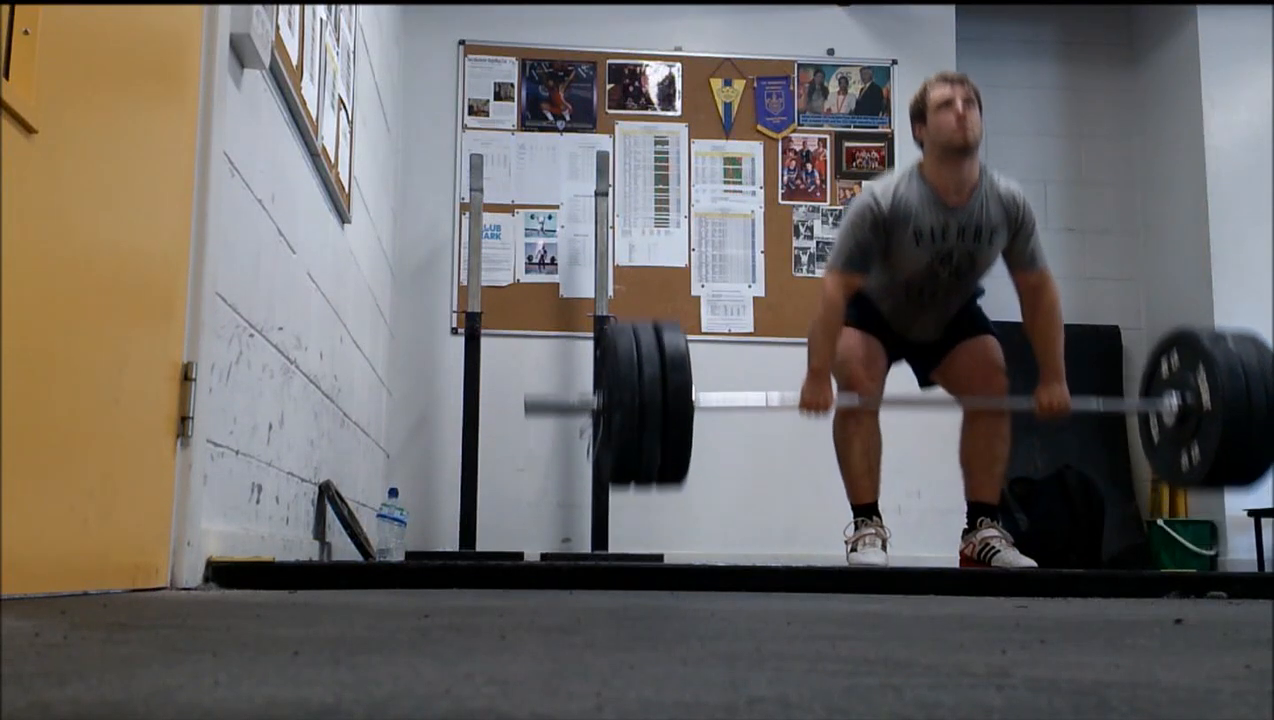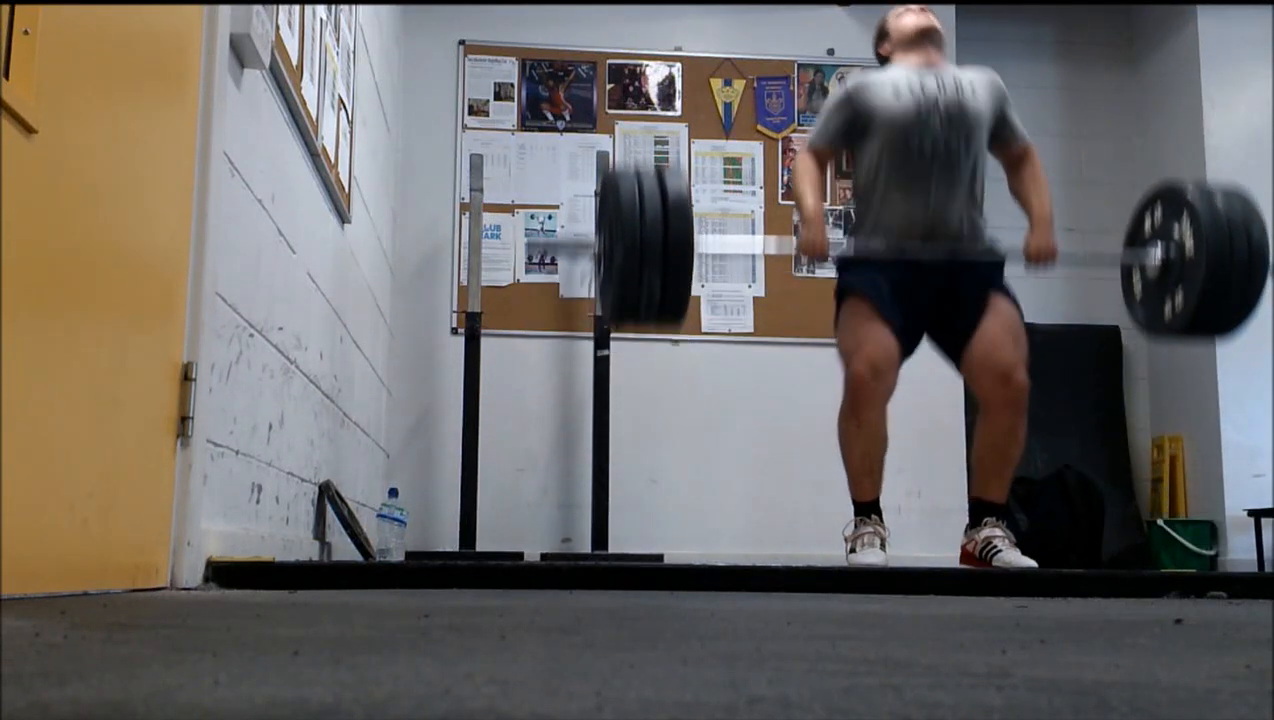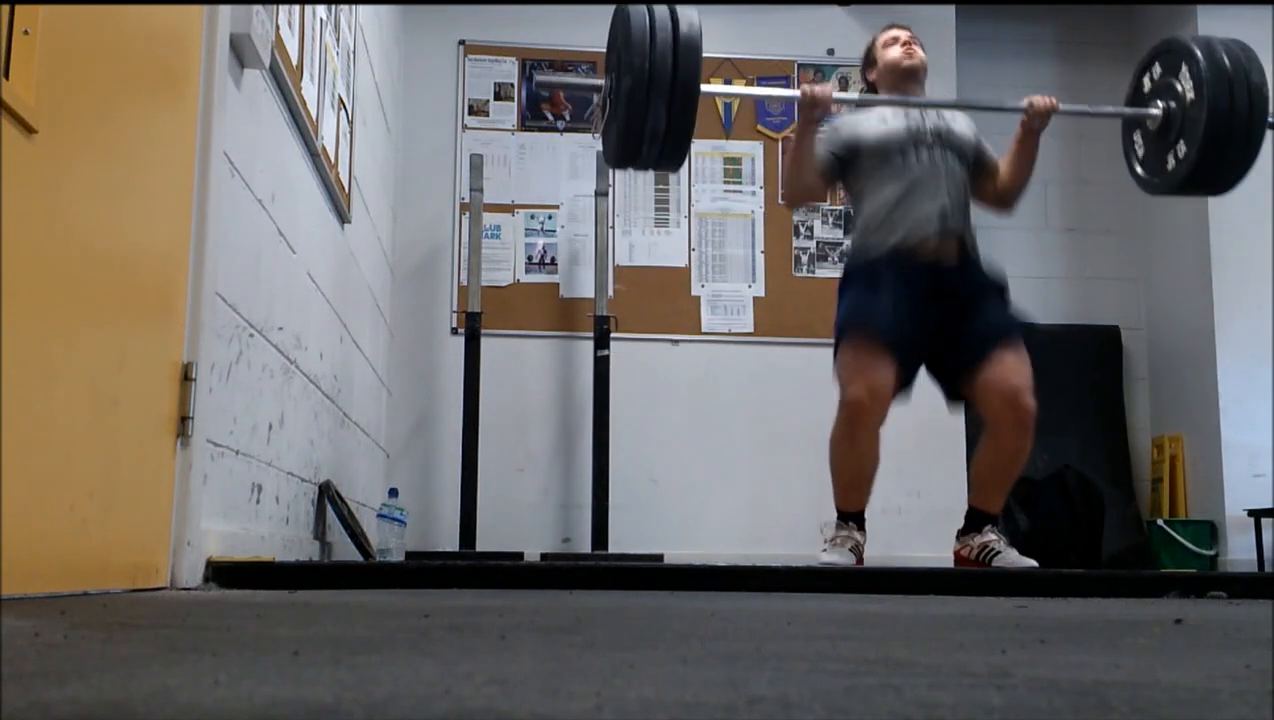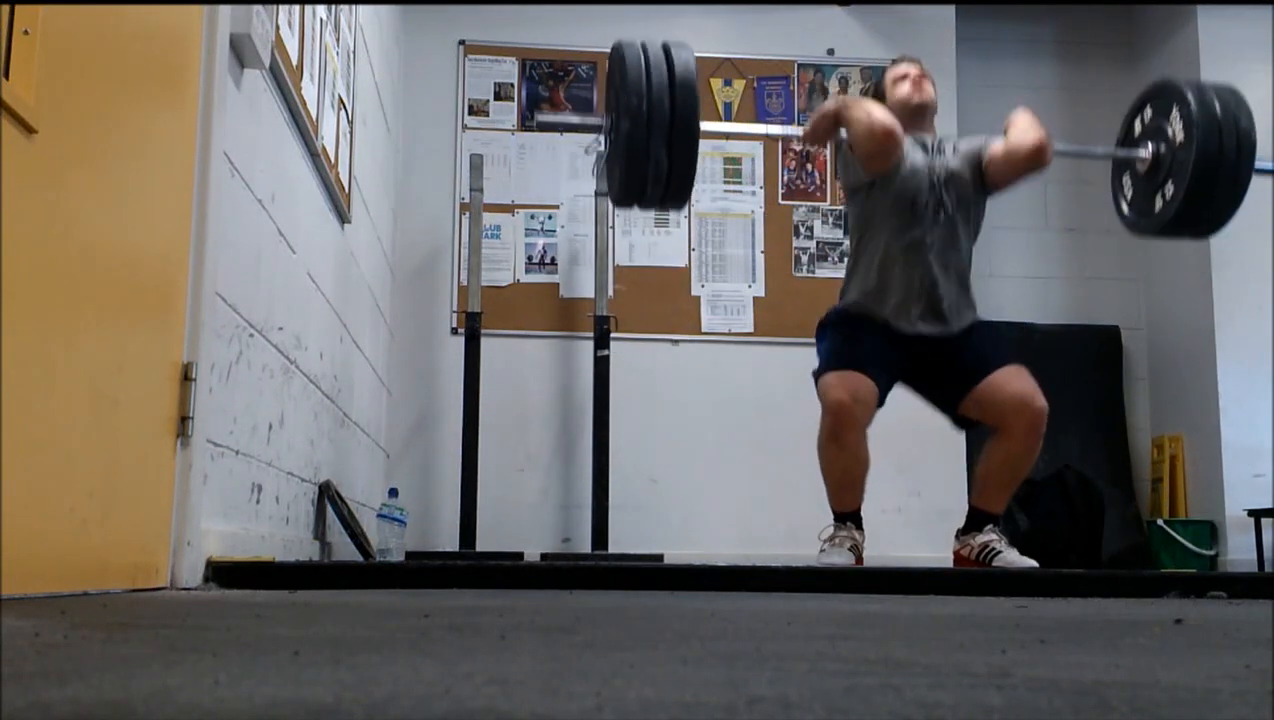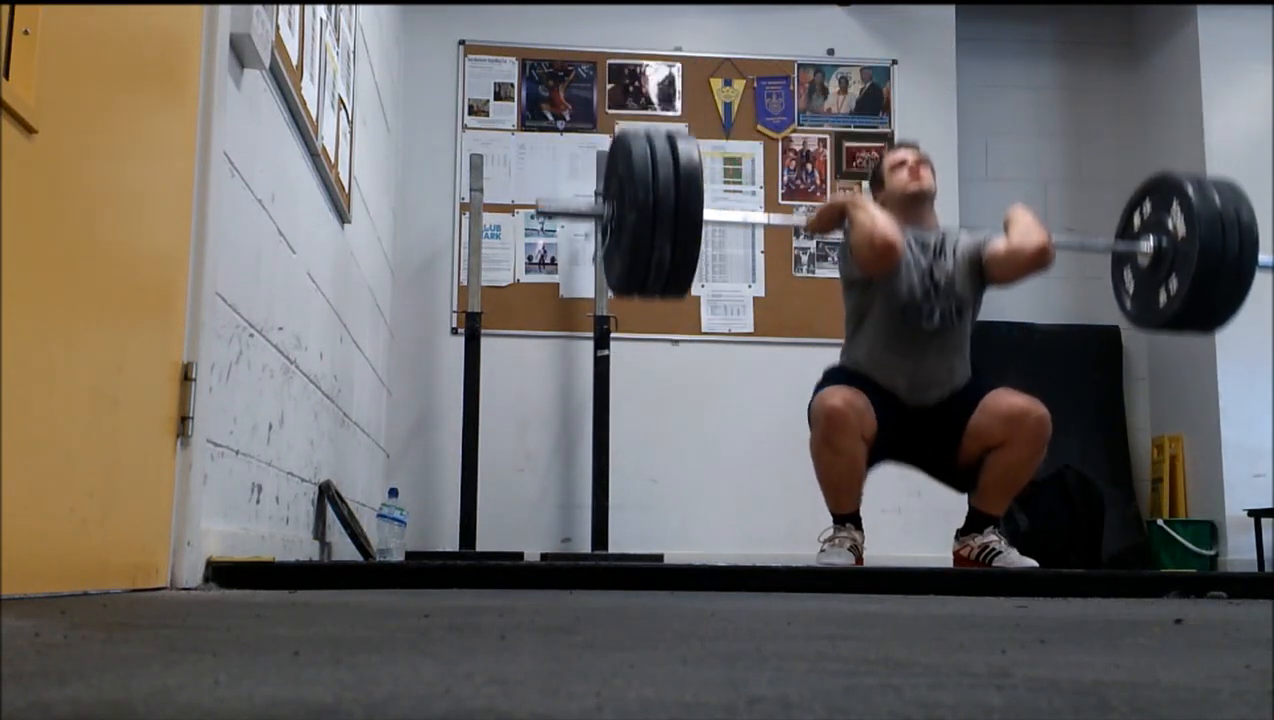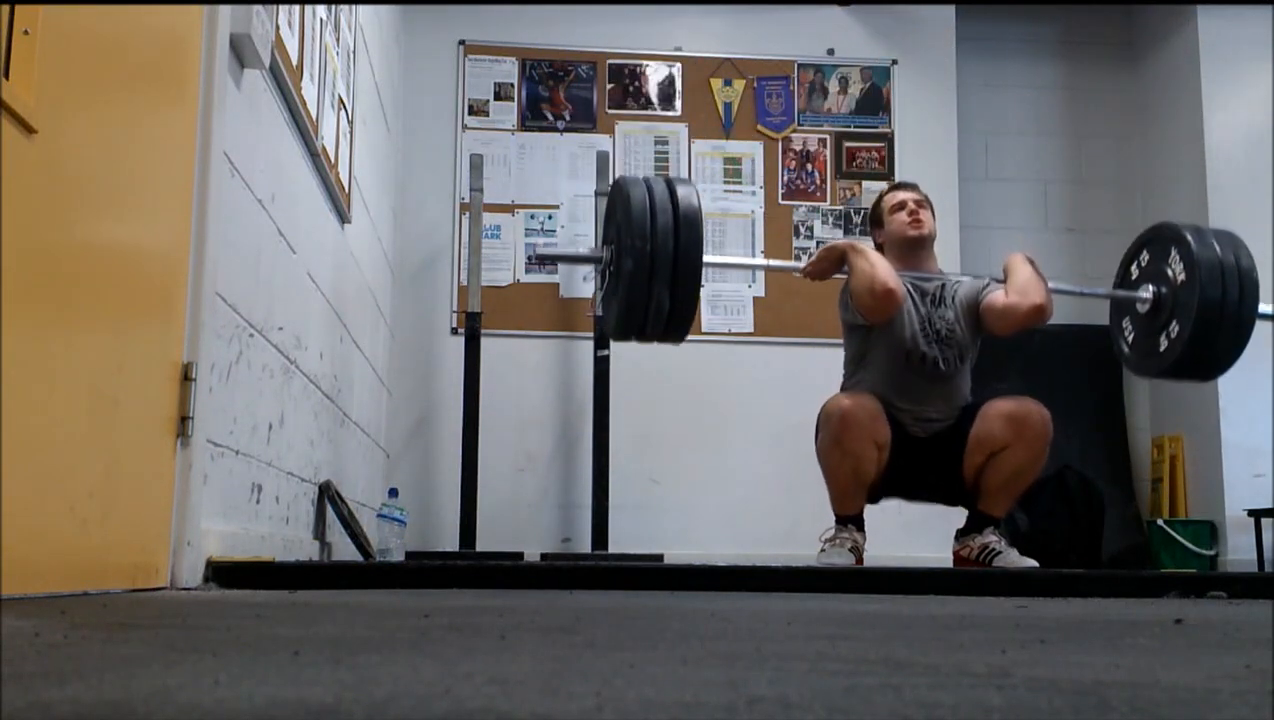
dt=0.3s
person 1, frame 1
left shoulder: (1008, 204)
right shoulder: (884, 201)
left elbow: (1038, 292)
right elbow: (836, 289)
left wrist: (1053, 379)
right wrist: (818, 377)
left hip: (949, 315)
right hip: (873, 311)
left knee: (991, 388)
right knee: (858, 384)
left ankle: (983, 532)
right ankle: (867, 529)
person 1, frame 2
left shoulder: (983, 84)
right shoulder: (866, 86)
left elbow: (1022, 155)
right elbow: (810, 154)
left wrist: (1042, 226)
right wrist: (812, 220)
left hip: (965, 260)
right hip: (881, 260)
left knee: (1008, 383)
right knee: (868, 380)
left ankle: (986, 531)
right ankle: (867, 530)
person 1, frame 3
left shoulder: (958, 123)
right shoulder: (856, 124)
left elbow: (1001, 194)
right elbow: (799, 193)
left wrist: (1030, 129)
right wrist: (809, 119)
left hip: (961, 275)
right hip: (886, 271)
left knee: (1015, 406)
right knee: (862, 399)
left ankle: (980, 535)
right ankle: (847, 533)
person 1, frame 4
left shoulder: (970, 156)
right shoulder: (871, 149)
left elbow: (1031, 150)
right elbow: (885, 134)
left wrist: (1019, 118)
right wrist: (846, 109)
left hip: (951, 329)
right hip: (870, 322)
left knee: (1027, 407)
right knee: (844, 403)
left ankle: (978, 534)
right ankle: (845, 532)
person 1, frame 5
left shoulder: (968, 251)
right shoulder: (866, 245)
left elbow: (1036, 250)
right elbow: (884, 243)
left wrist: (1017, 215)
right wrist: (850, 206)
left hip: (945, 401)
right hip: (870, 390)
left knee: (1030, 420)
right knee: (835, 410)
left ankle: (976, 536)
right ankle: (845, 533)
person 1, frame 6
left shoulder: (967, 295)
right shoulder: (865, 285)
left elbow: (1032, 308)
right elbow: (886, 294)
left wrist: (1018, 265)
right wrist: (849, 251)
left hip: (945, 438)
right hip: (870, 427)
left knee: (1031, 421)
right knee: (848, 413)
left ankle: (977, 537)
right ankle: (847, 536)
